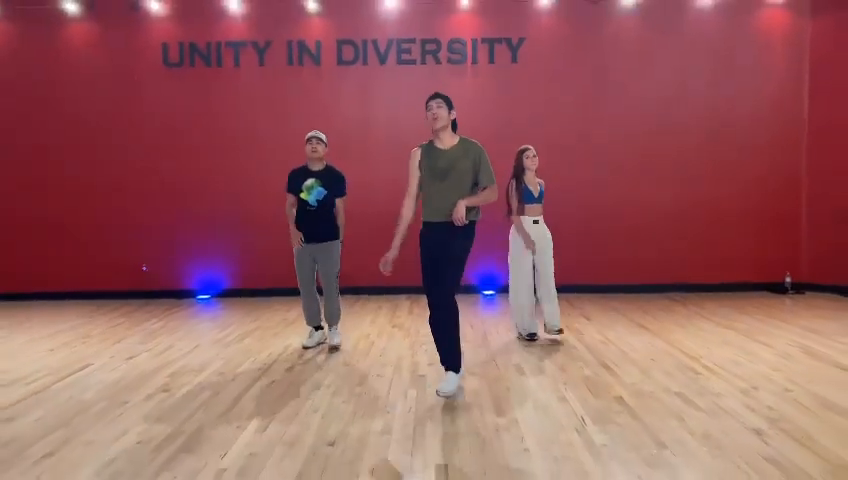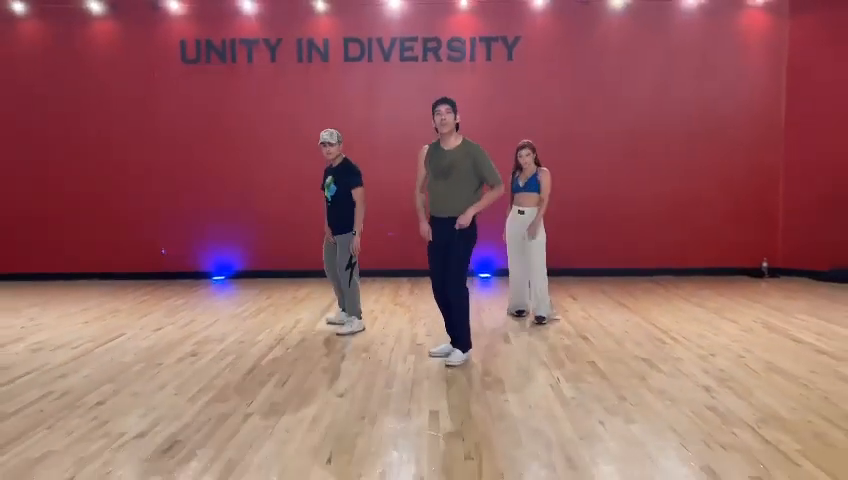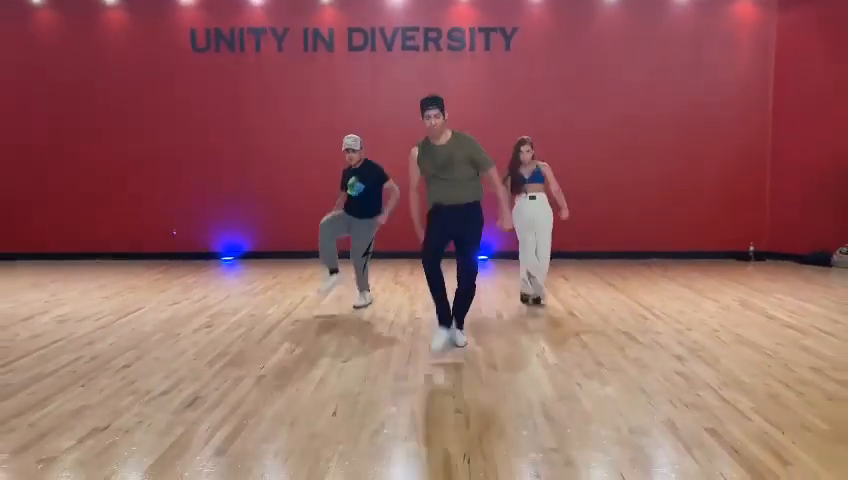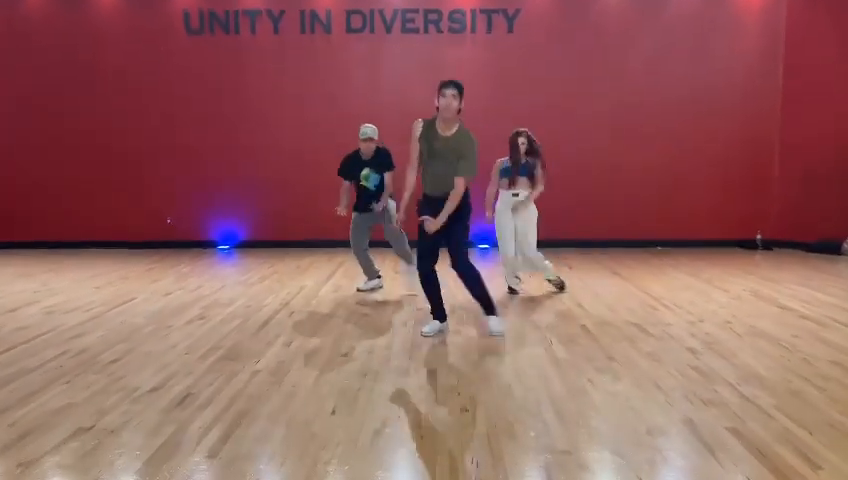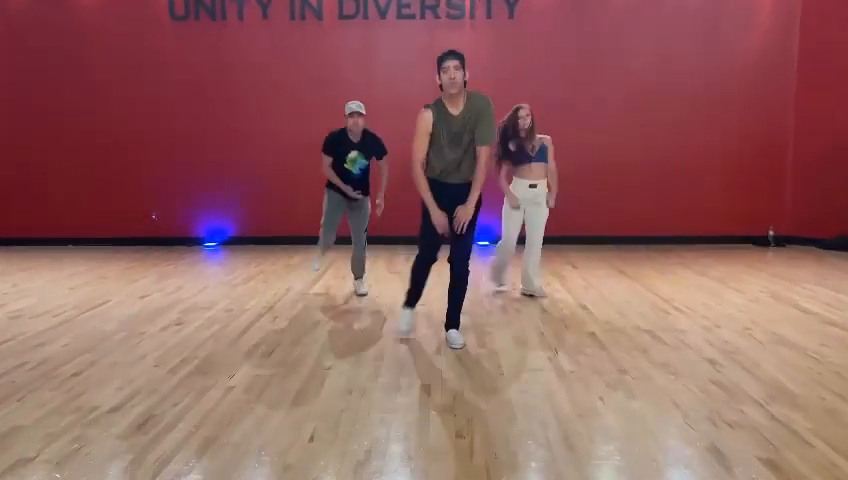
dt=1s
person 1, frame 1
left shoulder: (472, 150)
right shoulder: (419, 154)
left elbow: (492, 192)
right elbow: (409, 201)
left wrist: (465, 202)
right wrist: (394, 247)
left hip: (458, 231)
right hip: (429, 232)
left knee: (445, 294)
right knee: (435, 302)
left ankle: (454, 368)
right ankle: (449, 365)
person 1, frame 2
left shoulder: (473, 151)
right shoulder: (427, 151)
left elbow: (498, 187)
right elbow: (420, 190)
left wrist: (471, 211)
right wrist: (422, 220)
left hip: (461, 227)
right hip: (436, 226)
left knee: (455, 284)
right knee: (439, 287)
left ankle: (463, 346)
right ankle: (454, 340)
person 1, frame 3
left shoulder: (466, 143)
right shoulder: (418, 151)
left elbow: (493, 176)
right elbow: (414, 192)
left wrist: (505, 212)
right wrist: (418, 228)
left hip: (468, 213)
right hip: (439, 213)
left knee: (467, 274)
right knee: (429, 261)
left ankle: (458, 325)
right ankle: (445, 325)
person 1, frame 4
left shoulder: (465, 141)
right shoulder: (421, 127)
left elbow: (459, 187)
right elbow: (413, 168)
left wrist: (440, 221)
right wrist: (403, 207)
left hip: (455, 205)
right hip: (429, 203)
left knee: (460, 262)
right knee: (425, 264)
left ankle: (490, 313)
right ankle: (439, 317)
person 1, frame 5
left shoulder: (482, 105)
right shoulder: (429, 115)
left elbow: (483, 158)
right elbow: (417, 166)
left wrist: (470, 204)
right wrist: (433, 210)
left hip: (469, 192)
right hip: (437, 190)
left knee: (460, 262)
right knee: (426, 255)
left ankle: (452, 325)
right ankle: (409, 307)
person 2, frame 1
left shoulder: (336, 176)
right shoulder: (295, 175)
left elbow: (339, 210)
right elbow: (290, 205)
left wrist: (340, 239)
right wrist: (292, 229)
left hip: (329, 239)
right hip: (303, 239)
left knee: (330, 285)
right knee: (306, 286)
left ankle: (333, 328)
right ankle: (316, 329)
person 2, frame 2
left shoulder: (351, 170)
right shoulder: (328, 171)
left elbow: (359, 203)
left wrist: (356, 233)
right wrist: (326, 226)
left hip: (347, 231)
right hip: (333, 231)
left knee: (346, 272)
right knee: (331, 269)
left ankle: (355, 319)
right ankle: (345, 311)
person 2, frame 3
left shoulder: (373, 169)
right shoulder: (347, 173)
left elbow: (395, 192)
left wrist: (385, 214)
right wrist: (334, 210)
left hip: (368, 219)
right hip: (347, 215)
left knee: (359, 257)
right knee: (326, 227)
left ankle: (365, 293)
right ankle: (333, 273)
person 2, frame 4
left shoulder: (383, 155)
right shoulder: (349, 161)
left elbow: (388, 184)
right elbow: (346, 186)
left wrist: (383, 202)
right wrist: (343, 205)
left hip: (383, 204)
right hip: (361, 209)
left knee: (393, 232)
right knee: (358, 246)
left ankle: (410, 263)
right ankle: (374, 278)
person 2, frame 5
left shoulder: (374, 140)
right shoulder: (334, 138)
left elbow: (383, 167)
right elbow: (325, 167)
left wrist: (381, 196)
right wrist: (344, 187)
left hip: (361, 195)
right hip: (337, 192)
left knee: (359, 239)
right knee: (329, 226)
left ankle: (359, 278)
right ankle: (323, 249)
person 3, frame 1
left shoulder: (540, 183)
right shoulder: (515, 183)
right elbow: (514, 213)
right wrist: (525, 235)
left hip: (542, 231)
right hip: (522, 232)
left knee: (546, 276)
right knee: (523, 280)
left ankle: (552, 322)
right ankle: (526, 327)
person 3, frame 2
left shoulder: (543, 173)
right shoulder: (515, 175)
left elbow: (544, 199)
left wrist: (537, 221)
right wrist: (506, 226)
left hip: (533, 220)
right hip: (514, 220)
left knee: (536, 266)
right knee: (517, 265)
left ankle: (541, 310)
right ankle: (519, 304)
person 3, frame 3
left shoulder: (543, 167)
right shoulder: (513, 172)
left elbow: (555, 188)
right elbow: (509, 193)
left wrist: (564, 206)
left hip: (542, 207)
right hip: (522, 209)
left knee: (543, 252)
right knee: (527, 246)
left ankle: (536, 289)
right ankle: (528, 288)
person 3, frame 4
left shoulder: (534, 162)
right shoulder: (501, 164)
left elbow: (540, 185)
right elbow: (492, 187)
left wrist: (528, 200)
right wrist: (489, 209)
left hip: (525, 207)
right hip: (503, 204)
left knee: (529, 250)
right knee: (507, 250)
left ankle: (551, 275)
right ankle: (513, 281)
person 3, frame 5
left shoulder: (545, 141)
right shoulder: (510, 144)
left elbow: (552, 169)
right elbow: (503, 174)
left wrist: (552, 195)
right wrist: (508, 194)
left hip: (540, 194)
right hip: (517, 192)
left knee: (534, 242)
right knee: (508, 240)
left ankle: (531, 285)
right ankle: (497, 277)
